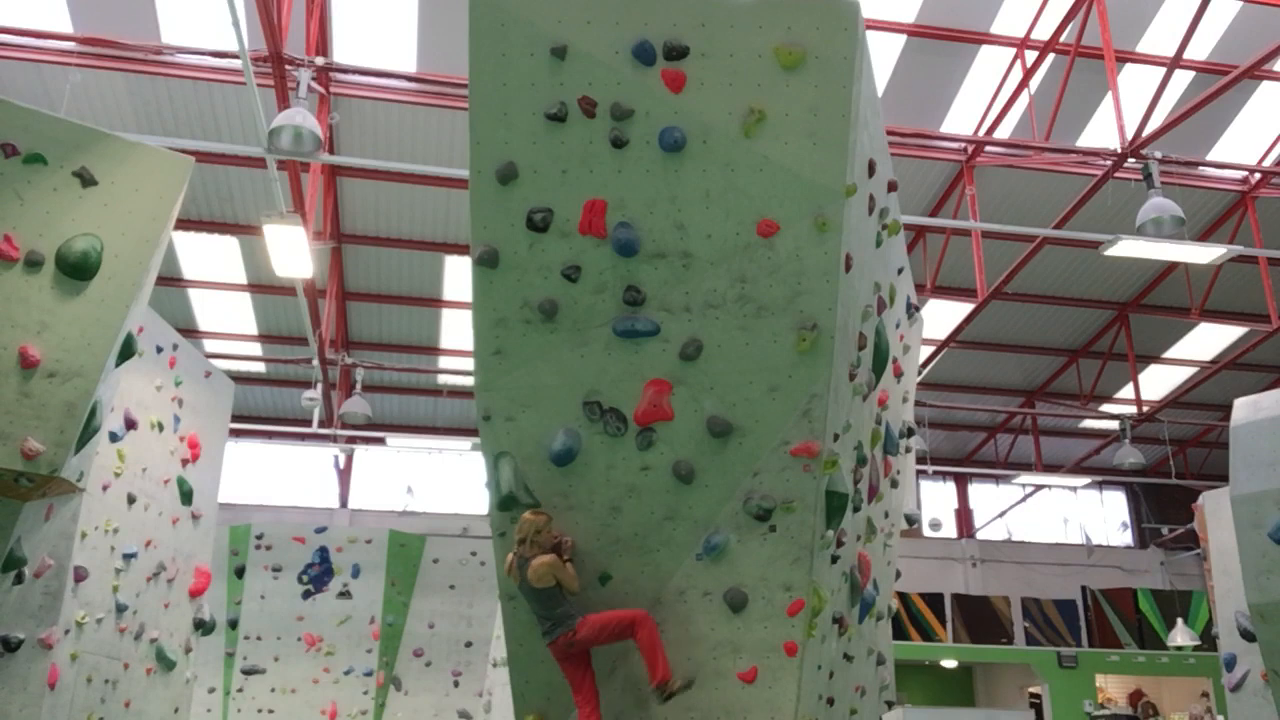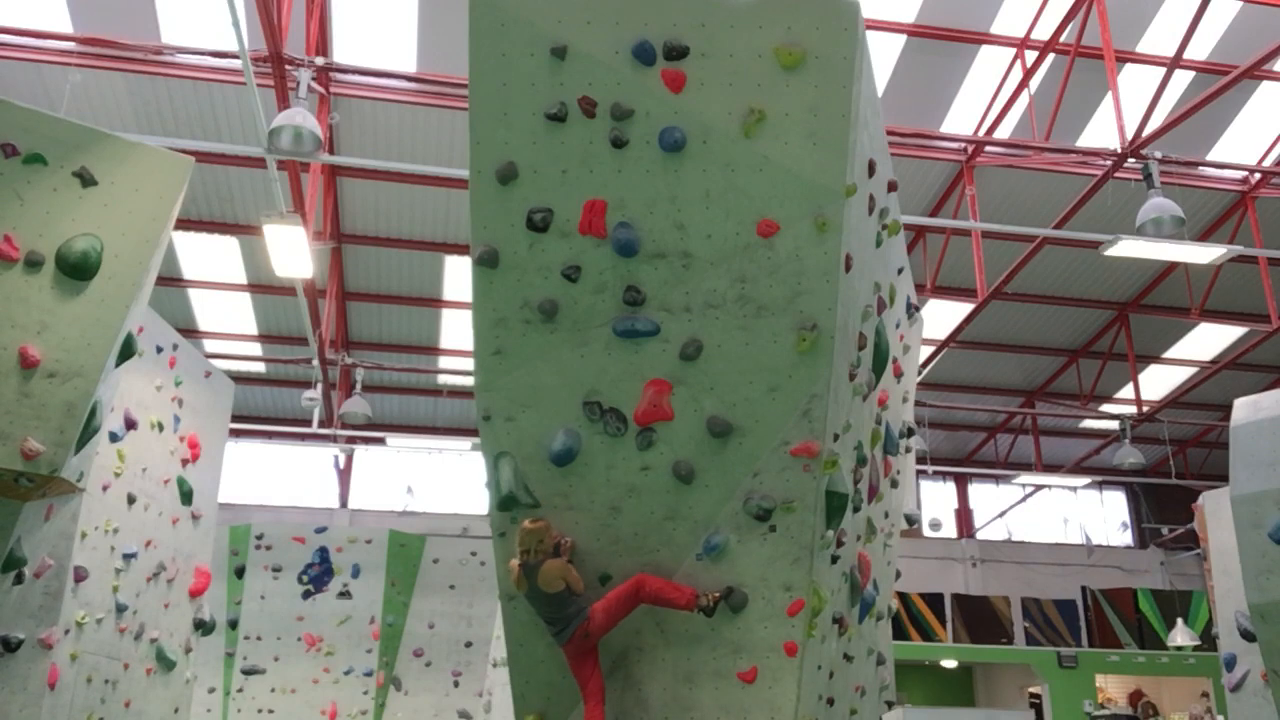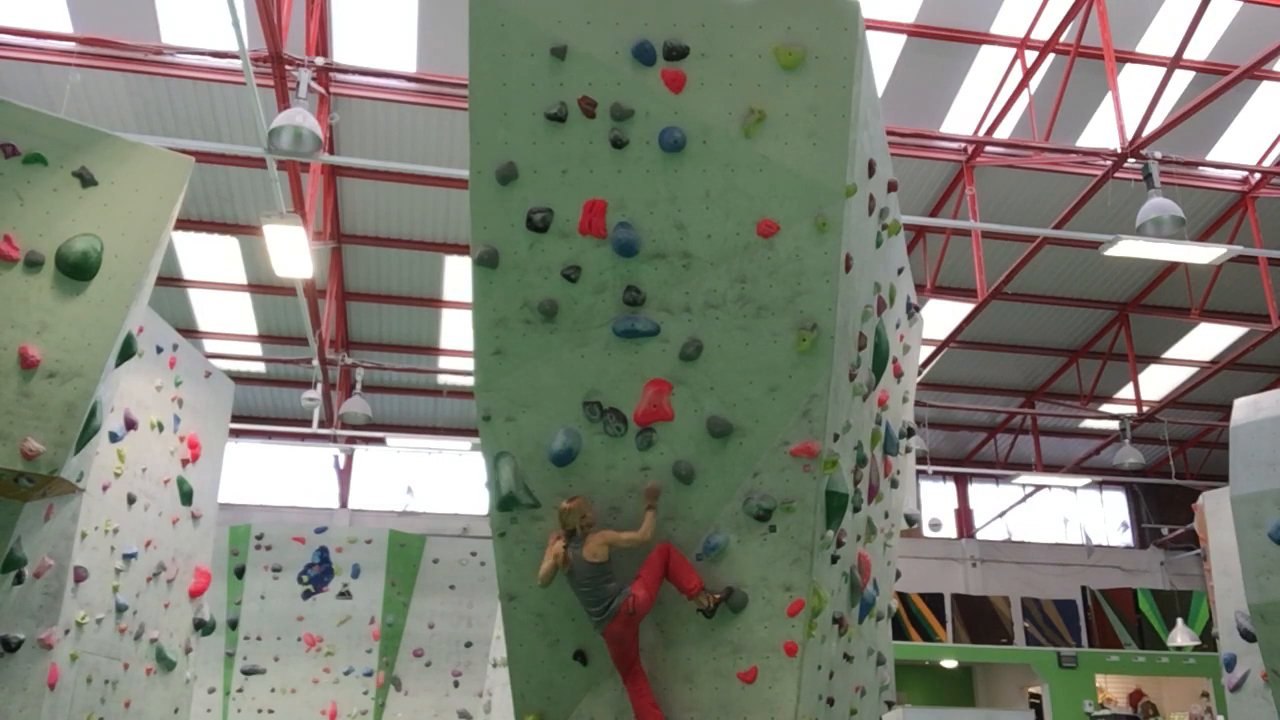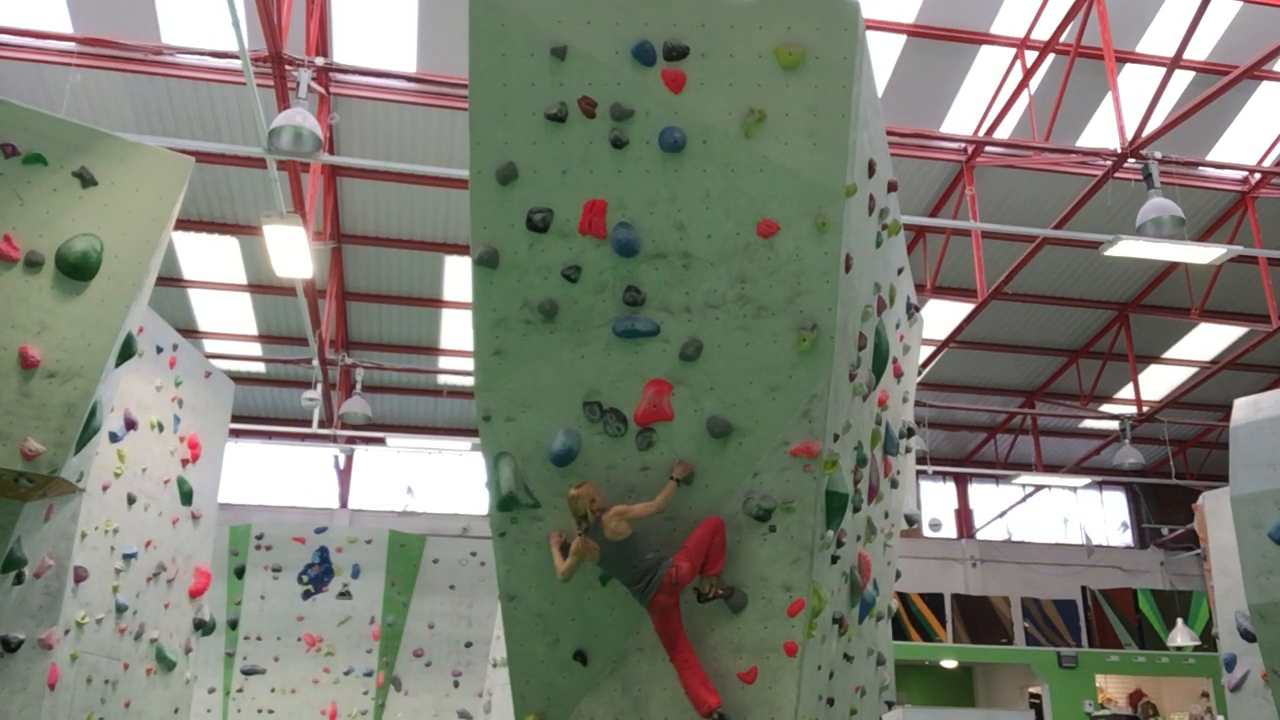
dt=1s
person 1, frame 1
left shoulder: (511, 561)
right shoulder: (547, 562)
right elbow: (574, 588)
left wrist: (551, 549)
right wrist: (566, 557)
left hip: (556, 642)
right hip: (574, 631)
left knee: (586, 701)
right knee: (640, 619)
right ankle: (662, 684)
person 1, frame 2
left shoulder: (515, 567)
right shoulder: (555, 566)
right elbow: (579, 589)
right wrist: (567, 558)
left hip: (569, 642)
right hip: (588, 624)
left knee: (592, 700)
right knee: (641, 584)
right ankle: (700, 601)
person 1, frame 3
left shoulder: (560, 550)
right shoulder: (600, 540)
left elbow: (542, 581)
right elbow: (644, 536)
right wrist: (651, 504)
left hip: (609, 629)
right hip: (629, 607)
left knee: (633, 680)
right knee: (664, 551)
right ankle: (701, 599)
person 1, frame 4
left shoulder: (580, 544)
right shoulder: (615, 516)
left elbow: (563, 575)
right elbow: (657, 506)
left wrist: (555, 546)
right wrist: (676, 478)
left hip: (654, 600)
right hip: (671, 575)
left knee: (681, 655)
right knee: (714, 524)
right ankle: (708, 584)
